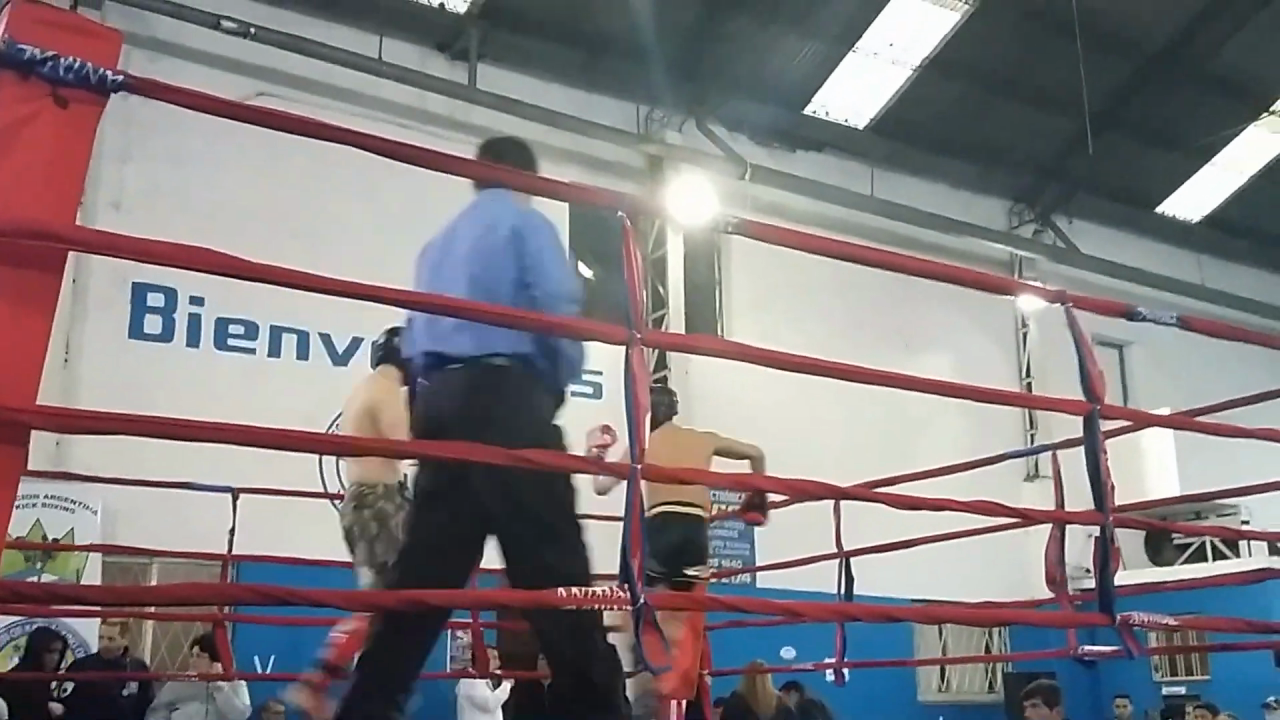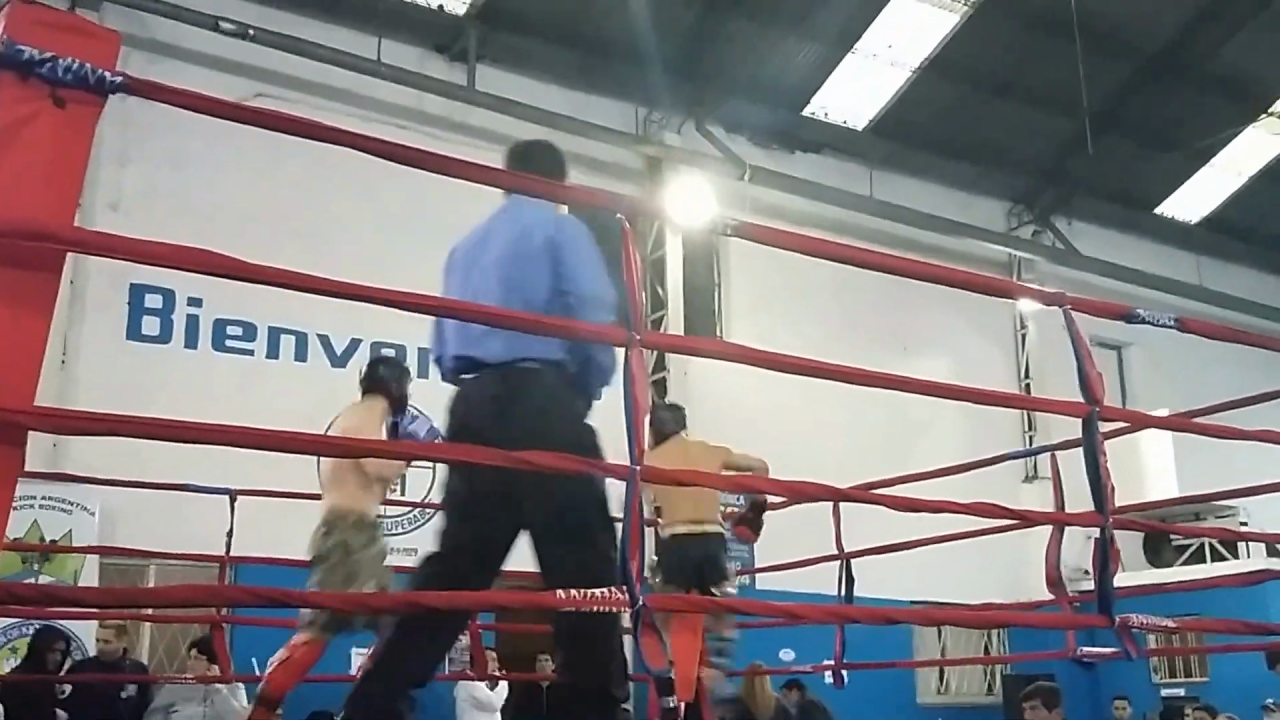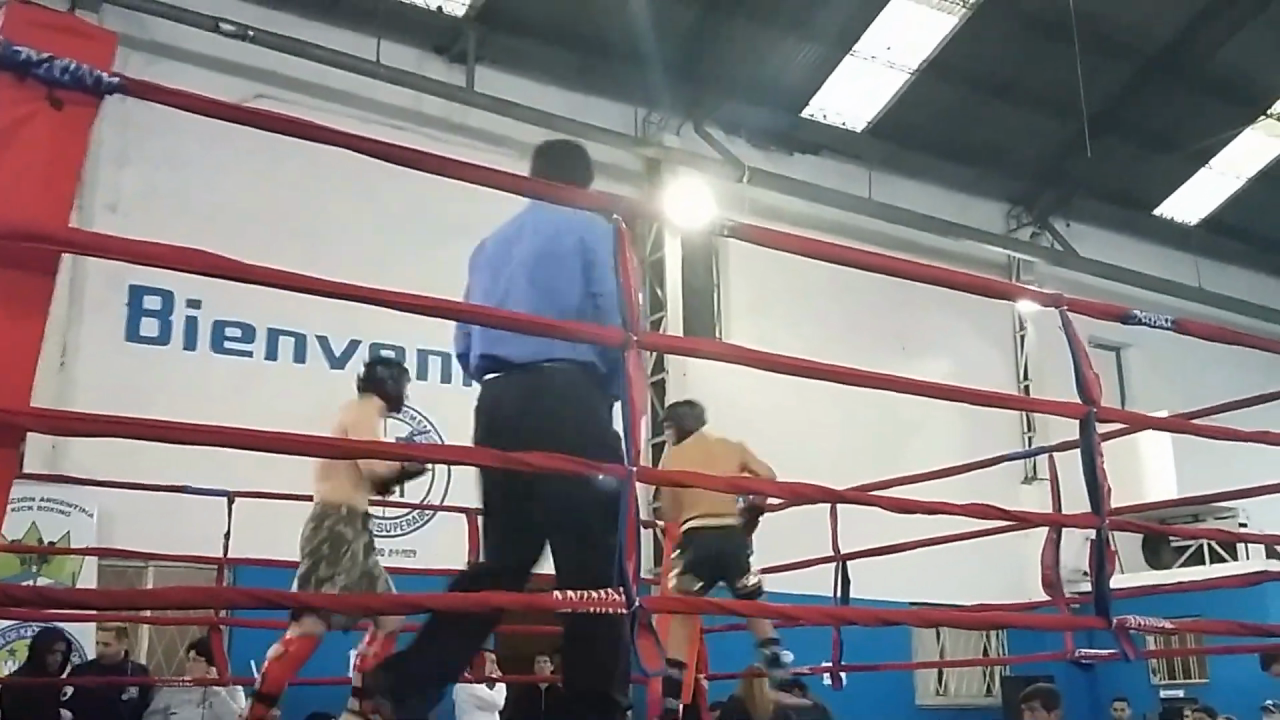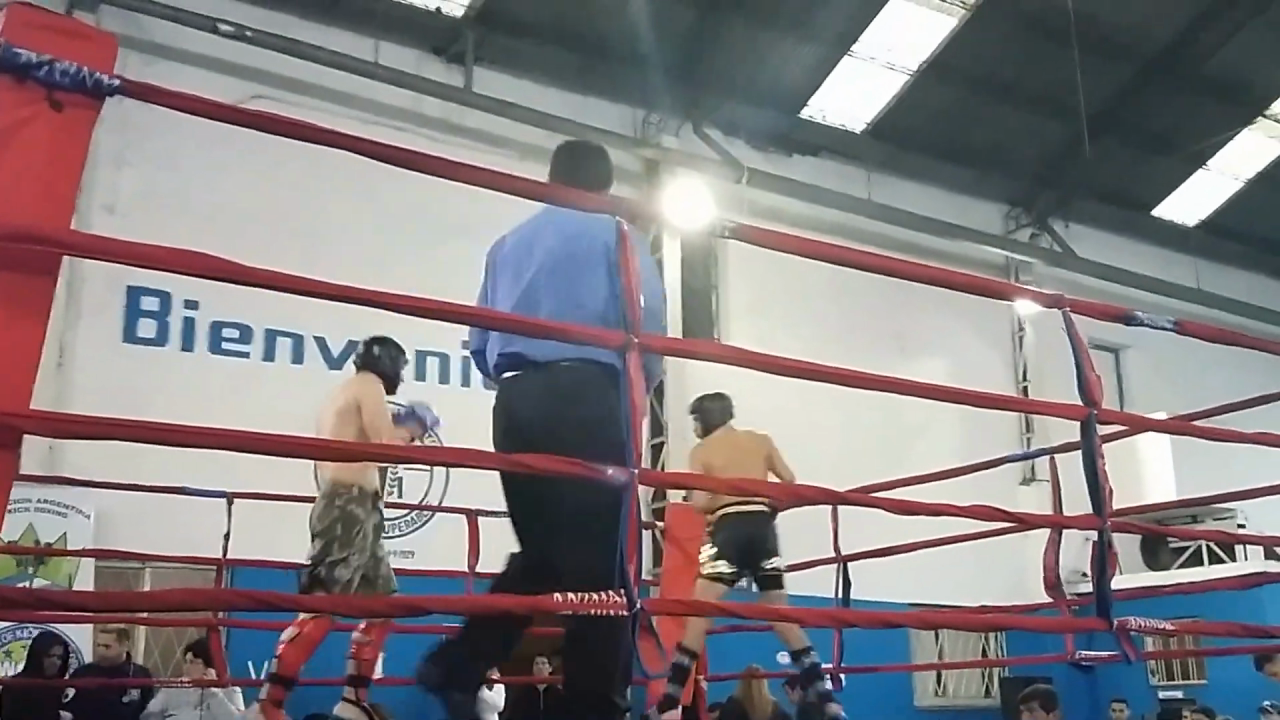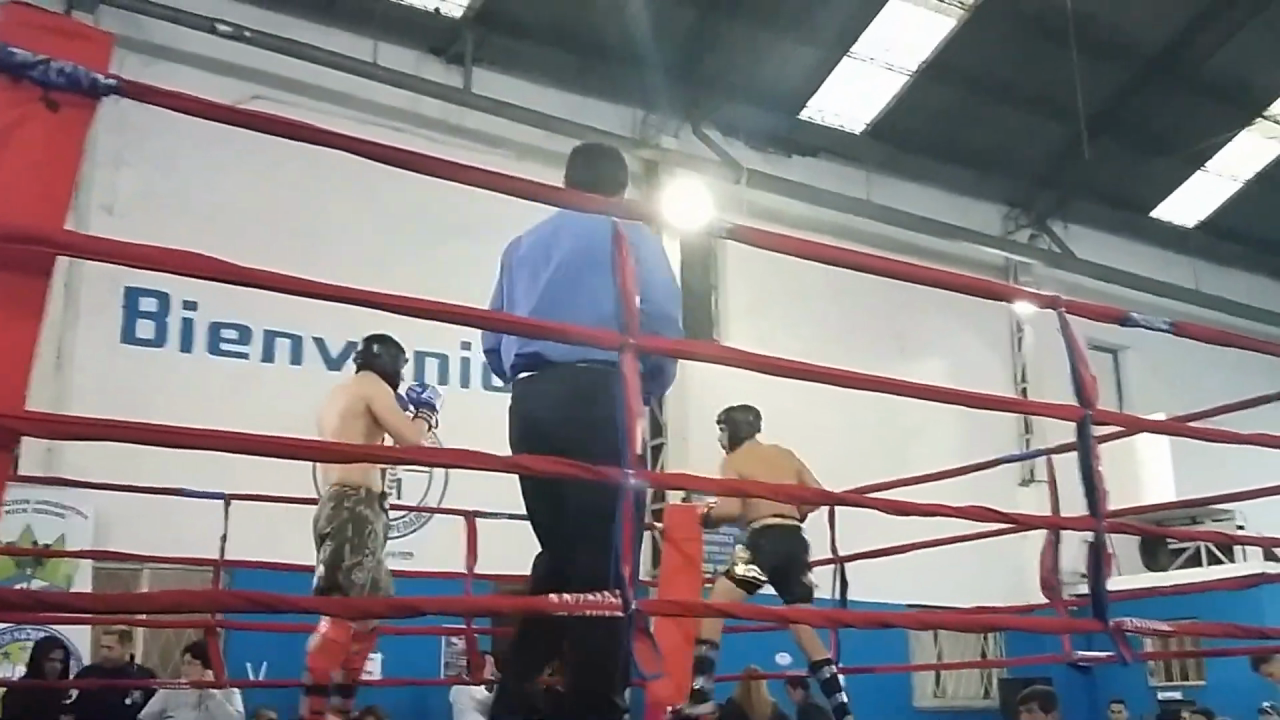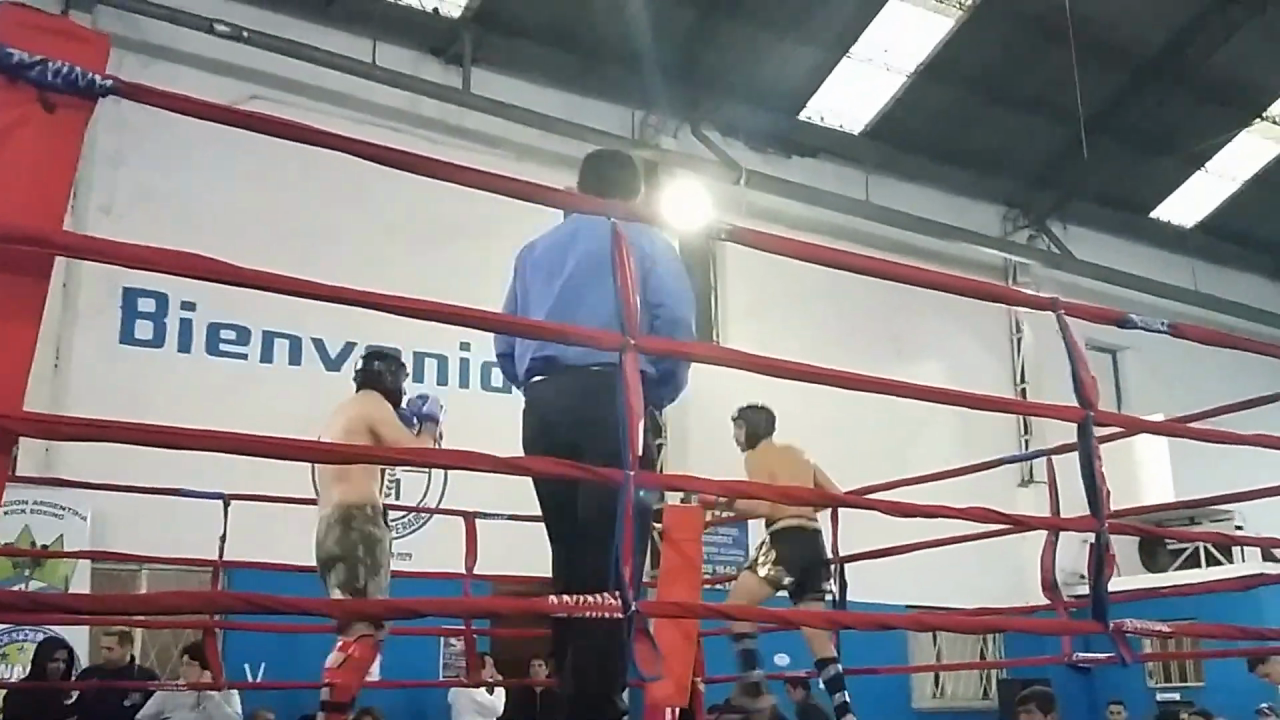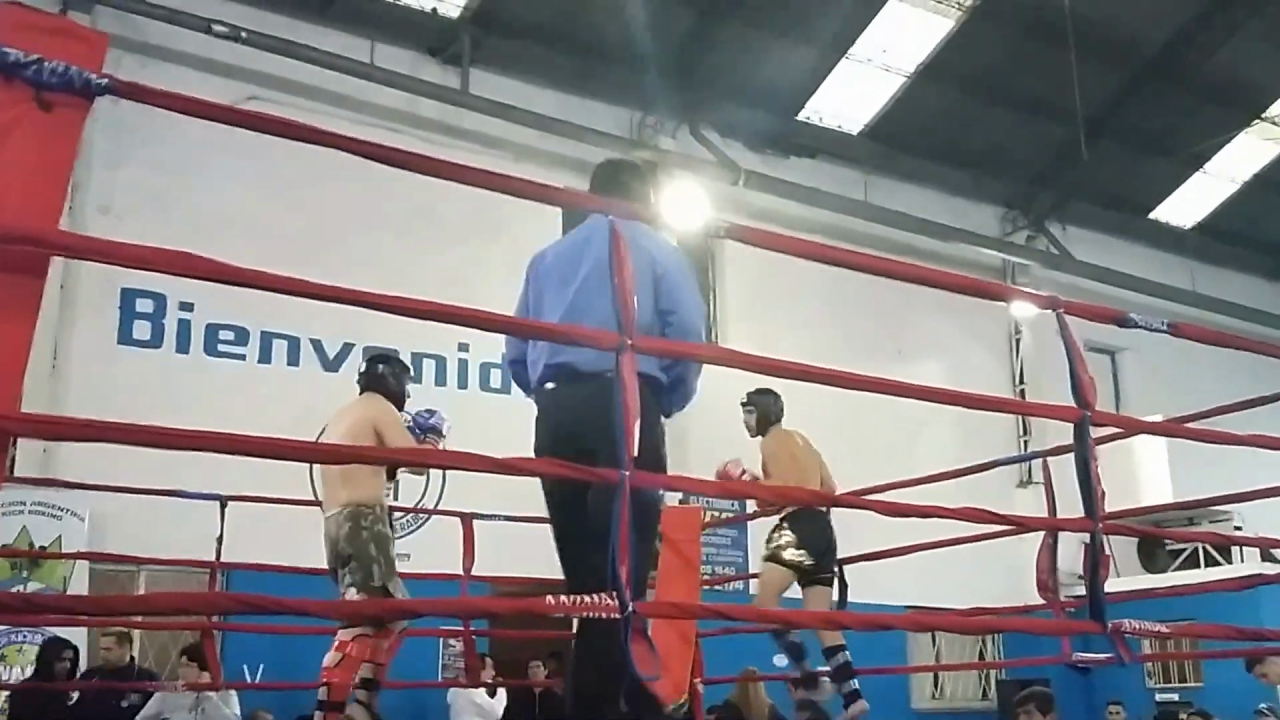
dt=0.1s
person 1, frame 1
left shoulder: (439, 243)
right shoulder: (524, 222)
left elbow: (417, 334)
right elbow: (557, 306)
right wrist: (553, 384)
left hip: (439, 398)
right hip: (502, 395)
left knee: (424, 564)
right knee: (552, 554)
person 1, frame 2
left shoulder: (467, 245)
right shoulder: (561, 229)
left elbow: (443, 343)
right elbow: (592, 317)
right wrist: (590, 388)
left hip: (473, 404)
right hip: (542, 399)
left knee: (459, 564)
right knee: (582, 562)
person 1, frame 3
left shoulder: (492, 244)
right shoulder: (589, 228)
left elbow: (465, 343)
right elbow: (616, 318)
right wrist: (611, 388)
left hip: (499, 402)
right hip: (567, 399)
left knee: (503, 563)
right knee: (591, 564)
person 1, frame 4
left shoulder: (510, 243)
right shoulder: (611, 232)
left elbow: (480, 338)
right elbow: (645, 320)
left hip: (516, 399)
right hip: (584, 398)
left knee: (539, 557)
right knee: (597, 566)
person 1, frame 5
left shoulder: (524, 245)
right shoulder: (630, 237)
left elbow: (494, 339)
right elbow: (661, 321)
right wrist: (645, 391)
left hip: (531, 404)
right hip: (597, 398)
left knee: (562, 557)
right knee: (603, 566)
person 1, frame 6
left shoulder: (537, 249)
right shoulder: (646, 242)
left elbow: (506, 344)
right elbow: (676, 328)
right wrist: (657, 396)
left hip: (545, 408)
right hip: (611, 402)
left knee: (575, 565)
right knee: (611, 569)
person 1, frame 7
left shoulder: (547, 258)
right shoulder: (655, 249)
left elbow: (516, 351)
right elbow: (686, 335)
right wrist: (665, 403)
left hip: (558, 414)
right hip: (622, 408)
left knee: (585, 570)
right knee: (618, 570)
person 2, frame 1
left shoulder: (366, 387)
right shoulder: (385, 387)
right elbow: (403, 441)
left hip: (366, 499)
right hip: (377, 499)
right ankle: (314, 688)
person 2, frame 2
left shoulder: (354, 417)
right shoulder: (364, 417)
right elbow: (381, 468)
left wrist: (403, 439)
right wrist: (412, 442)
left hip: (360, 536)
right hip: (347, 533)
right knee: (316, 632)
person 2, frame 3
left shoulder: (356, 414)
right shoulder: (363, 412)
right elbow: (371, 466)
left wrist: (402, 469)
right wrist: (407, 457)
left hip: (350, 529)
right hip: (337, 525)
left knee: (389, 620)
right knee: (309, 626)
person 2, frame 4
left shoulder: (347, 395)
right shoulder: (369, 387)
right elbow: (386, 443)
left wrist: (400, 426)
right wrist: (415, 426)
left hip: (358, 509)
right hip: (348, 505)
person 2, frame 5
left shoulder: (338, 396)
right shoulder: (371, 386)
right elbow: (411, 441)
left wrist: (401, 411)
right wrist: (425, 409)
left hip: (338, 506)
right hip: (354, 507)
left knee: (369, 615)
right knee: (344, 611)
person 2, frame 6
left shoulder: (339, 415)
right shoulder: (374, 406)
left wrist: (402, 427)
right wrist: (428, 421)
left hip: (333, 526)
right hip: (357, 524)
left knee: (369, 624)
right knee: (359, 627)
person 2, frame 7
left shoulder: (341, 417)
right shoulder: (379, 407)
left wrist: (405, 440)
right wrist: (434, 432)
left hip: (339, 525)
right hip: (365, 523)
left knee: (394, 616)
right knee: (359, 626)
person 3, frame 1
left shoulder: (643, 444)
right shoulder: (704, 439)
left elbow: (601, 488)
right elbow: (755, 453)
left wrist: (596, 455)
right wrist: (757, 497)
left hip: (660, 526)
right hip: (696, 530)
right knee: (681, 618)
person 3, frame 2
left shoulder: (652, 459)
right shoulder: (712, 452)
right elbow: (761, 468)
right wrist: (754, 512)
left hip: (676, 547)
right hip: (713, 544)
left knee: (663, 624)
right knee: (722, 618)
left ankle: (667, 709)
right ankle: (718, 674)
person 3, frame 3
left shoulder: (672, 458)
right shoulder: (733, 448)
left elbow: (670, 515)
right elbow: (769, 478)
right wrist: (751, 512)
left hip: (697, 540)
right hip: (734, 539)
left knee: (677, 625)
right knee: (757, 616)
right ankle: (782, 682)
person 3, frame 4
left shoulder: (702, 450)
right shoulder: (761, 441)
left elbow: (700, 502)
right elbow: (791, 483)
left hip: (728, 528)
right hip: (763, 528)
left knee: (697, 615)
right knee: (782, 618)
person 3, frame 5
left shoulder: (733, 461)
right shoulder: (786, 455)
left elbow: (732, 509)
left wrist: (709, 514)
left hip: (763, 541)
right hip: (794, 543)
right knee: (804, 630)
person 3, frame 6
left shoulder: (755, 458)
right shoulder: (798, 456)
left elbow: (761, 507)
right elbow: (836, 495)
left wrist: (726, 505)
left hip: (786, 541)
right hip: (813, 543)
left knee: (734, 604)
right knee: (816, 633)
left ankle: (753, 691)
person 3, frame 7
left shoulder: (774, 441)
right shoulder: (800, 440)
left elbow: (786, 490)
right elbow: (829, 489)
left wrist: (747, 483)
left hip: (799, 524)
right hip: (822, 528)
left knee: (765, 602)
left ankle: (808, 679)
